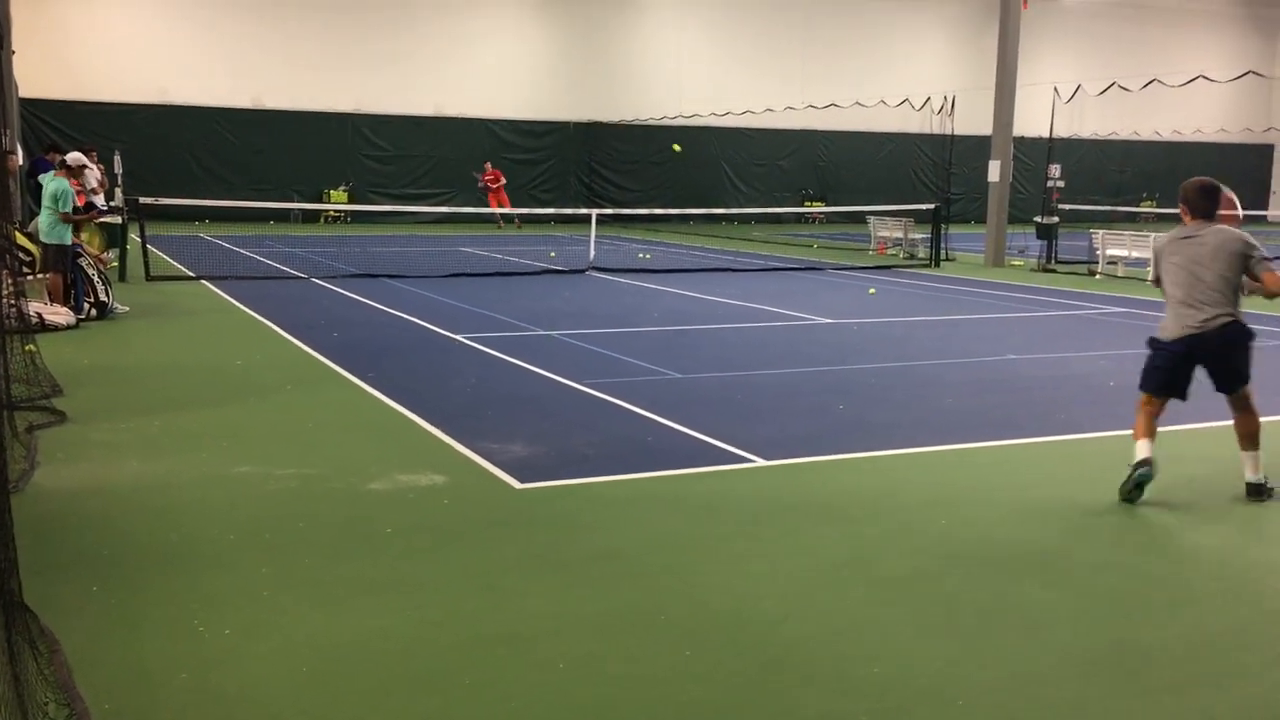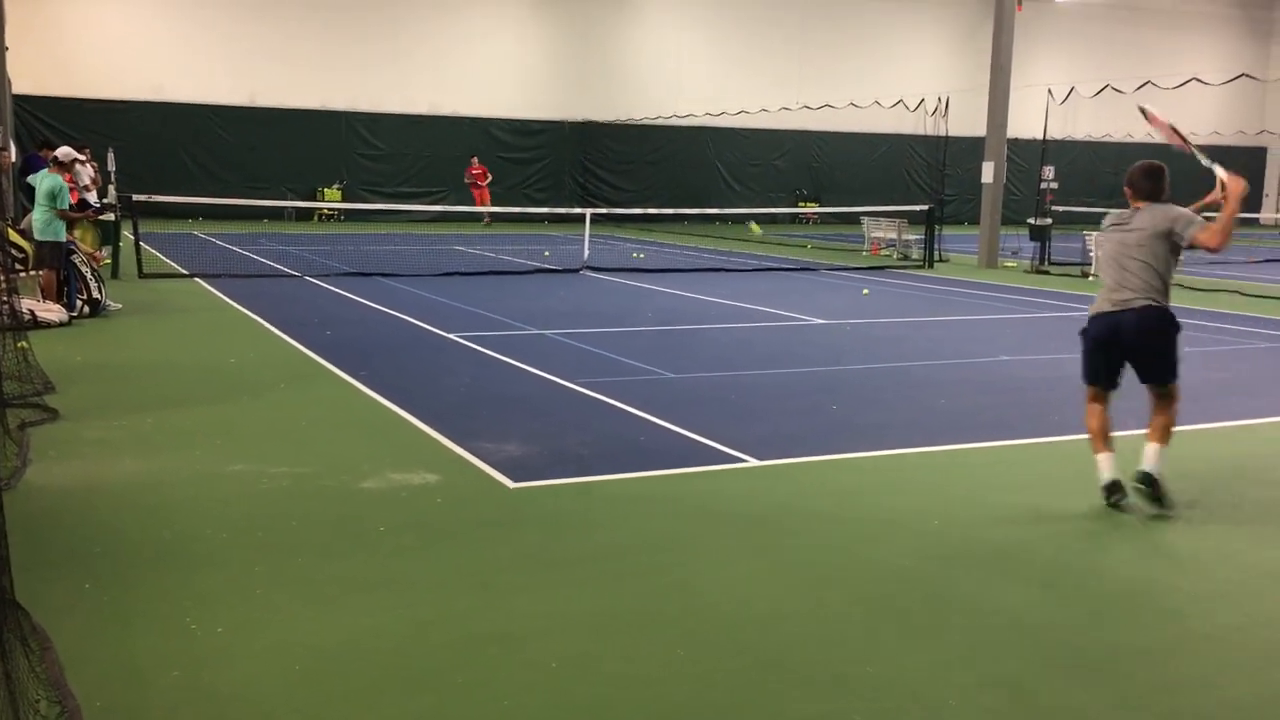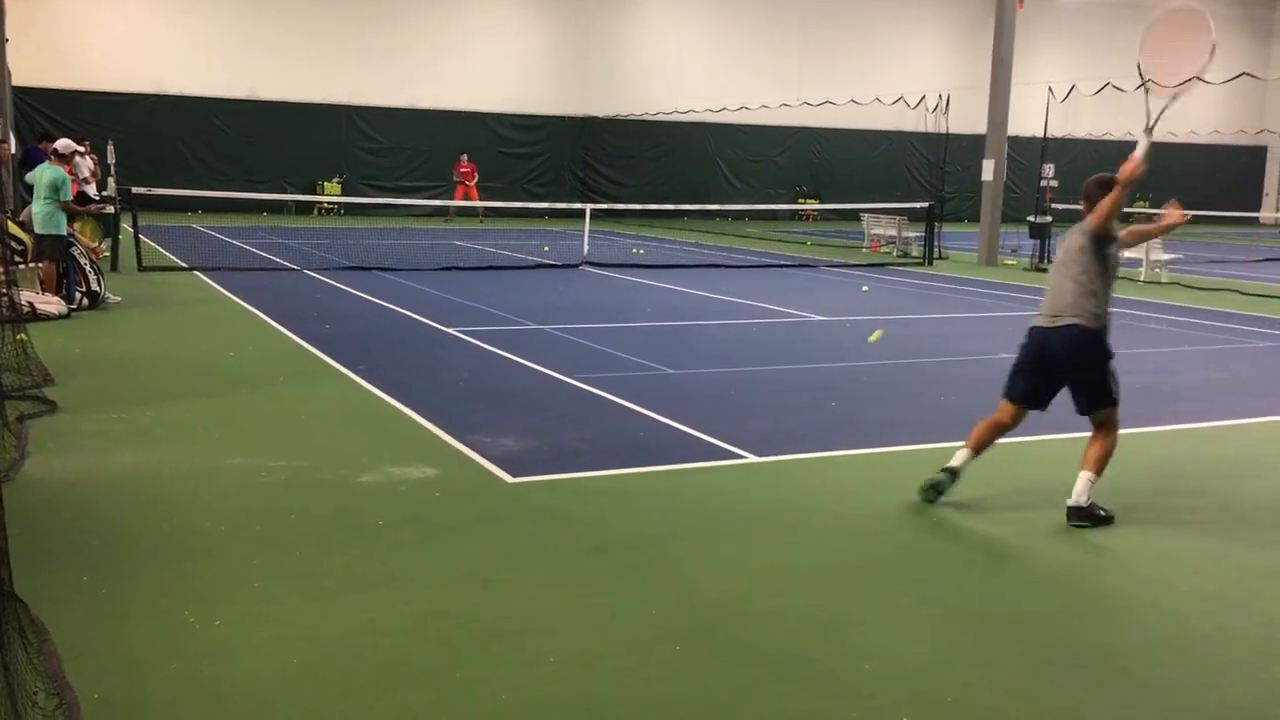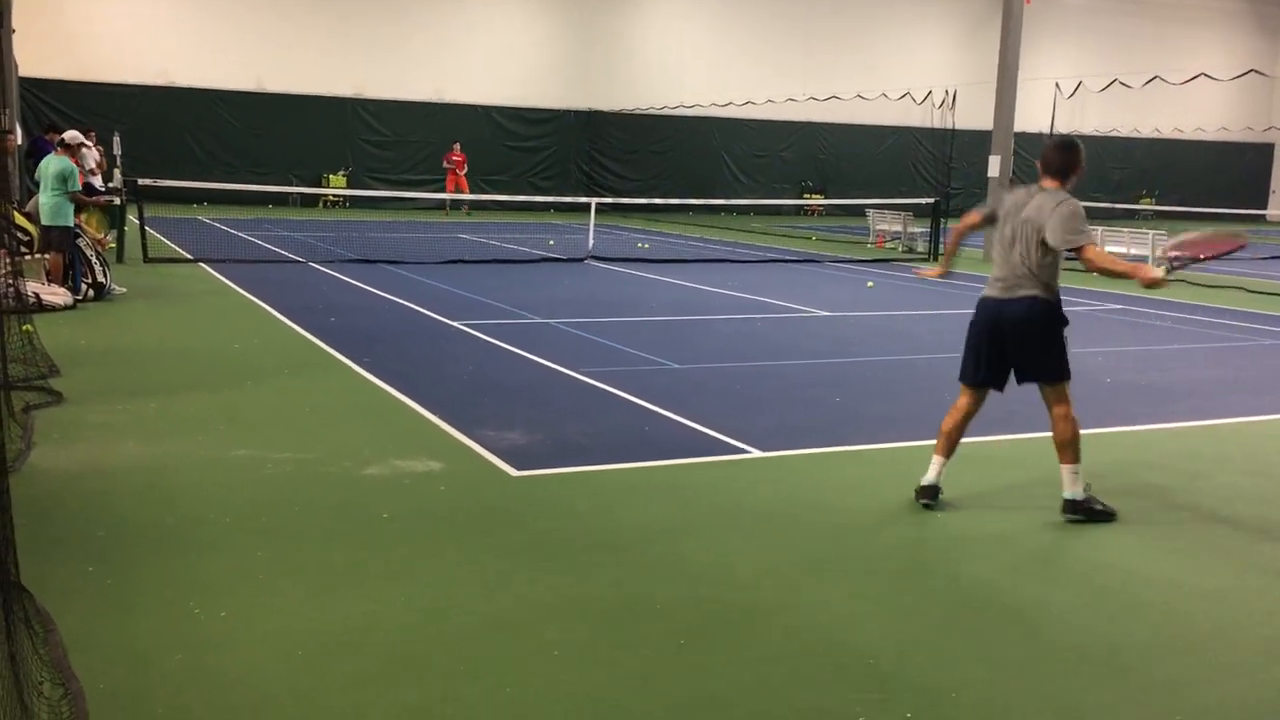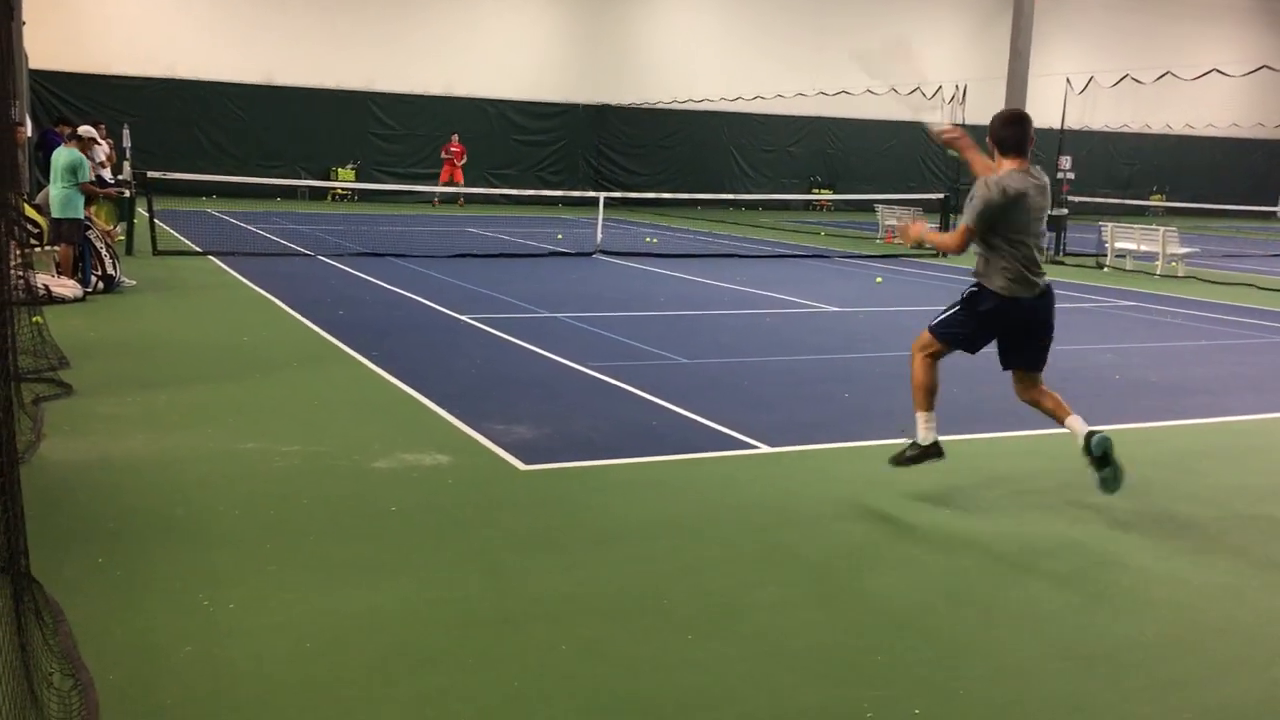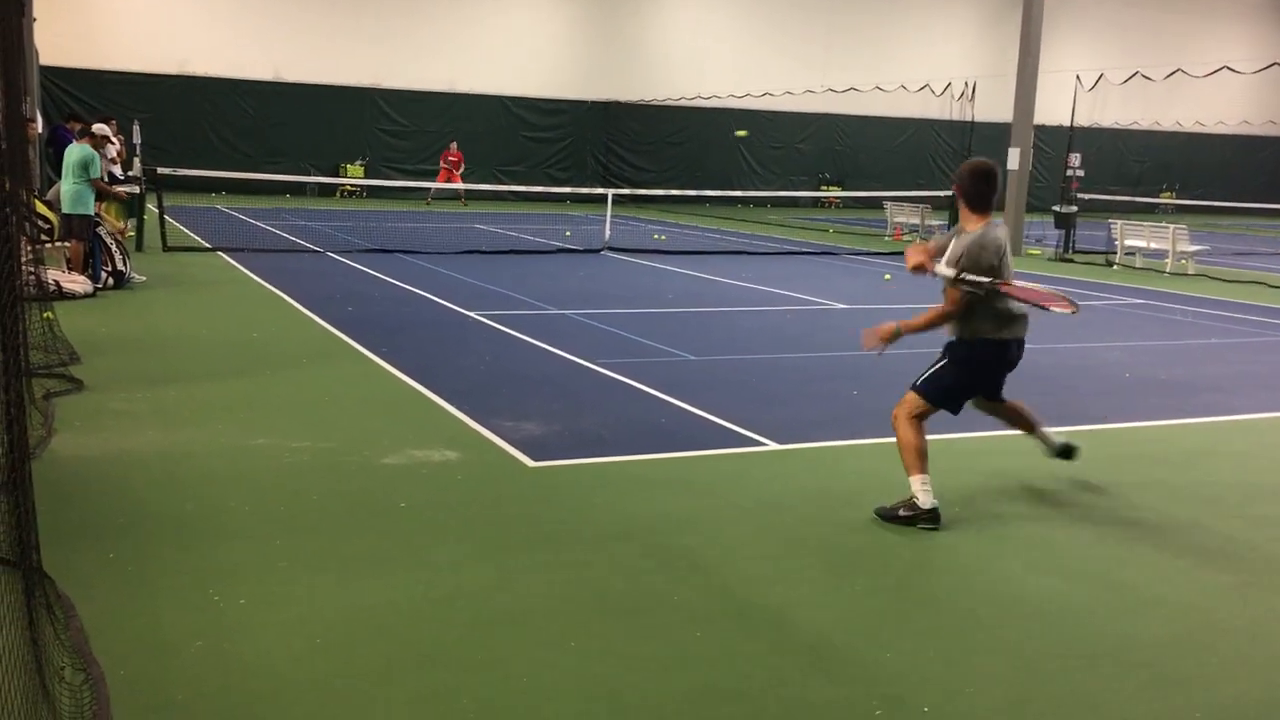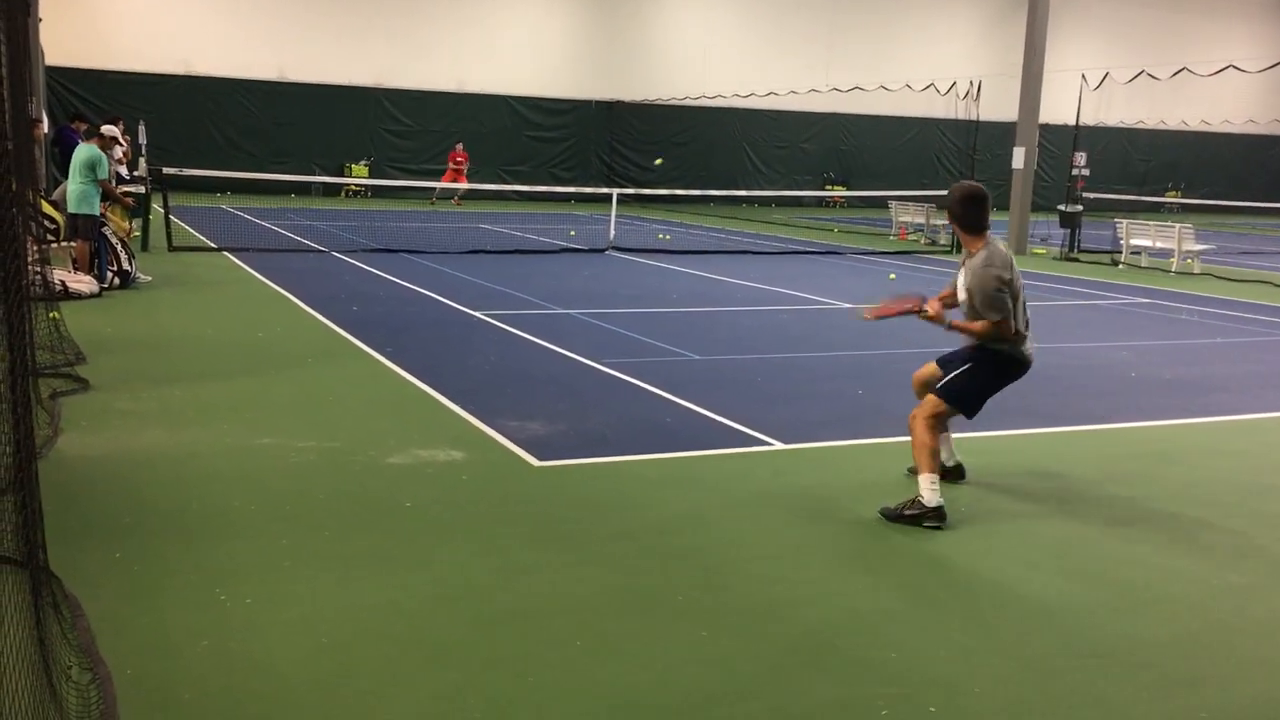
dt=0.2s
person 1, frame 1
left shoulder: (1164, 244)
right shoulder: (1239, 240)
right wrist: (1244, 285)
left hip: (1175, 337)
right hip: (1227, 332)
left knee: (1147, 408)
right knee: (1242, 402)
left ankle: (1143, 462)
person 1, frame 2
left shoulder: (1111, 223)
right shoulder: (1172, 216)
right elbow: (1214, 241)
left wrist: (1207, 201)
right wrist: (1233, 199)
left hip: (1102, 320)
right hip: (1149, 318)
left knee: (1096, 401)
right knee: (1164, 399)
left ankle: (1109, 480)
right ankle: (1149, 471)
person 1, frame 3
left shoulder: (1078, 235)
right shoulder: (1094, 233)
right elbow: (1099, 222)
left wrist: (1162, 225)
right wrist: (1123, 183)
left hip: (1042, 336)
right hip: (1081, 339)
left knee: (1005, 418)
right knee: (1106, 425)
left ankle: (951, 470)
right ankle: (1080, 502)
person 1, frame 4
left shoulder: (1012, 197)
right shoulder: (1067, 208)
left elbow: (964, 225)
right elbow: (1090, 257)
left wrist: (944, 264)
right wrist: (1137, 271)
left hip: (992, 307)
right hip: (1035, 309)
left knee: (968, 400)
right knee: (1059, 404)
left ankle: (930, 481)
right ankle: (1074, 496)
person 1, frame 5
left shoulder: (992, 189)
right shoulder: (1037, 181)
left elbow: (956, 245)
left wrist: (921, 234)
right wrist: (963, 143)
left hip: (995, 296)
right hip: (1034, 299)
left knee: (924, 350)
right knee: (1031, 389)
left ankle: (925, 441)
right ankle: (1088, 438)
person 1, frame 6
left shoulder: (977, 246)
right shoulder: (988, 229)
left elbow: (951, 311)
right elbow: (928, 249)
left wrist: (898, 329)
right wrist: (919, 255)
left hip: (982, 345)
right hip: (1003, 339)
left knee: (906, 414)
right knee: (989, 401)
left ankle: (924, 504)
right ankle: (1053, 444)
person 1, frame 7
left shoulder: (987, 267)
right shoulder: (980, 251)
left elbow: (999, 328)
right elbow: (961, 296)
left wrist: (948, 324)
right wrist: (937, 303)
left hip: (1000, 355)
right hip: (991, 350)
left knee: (922, 417)
right knee: (922, 381)
left ankle: (929, 503)
right ankle: (947, 463)
